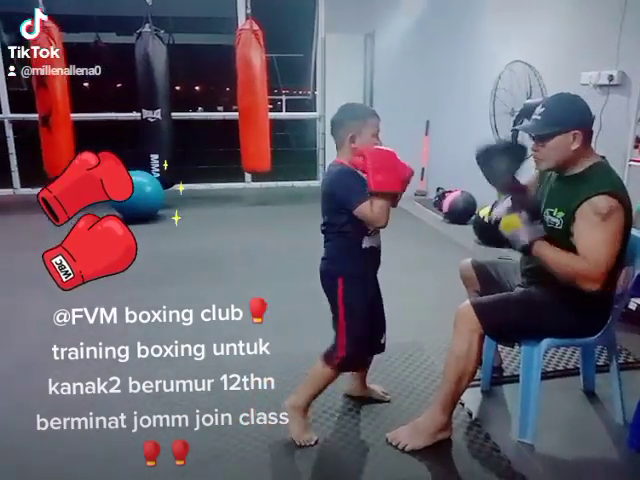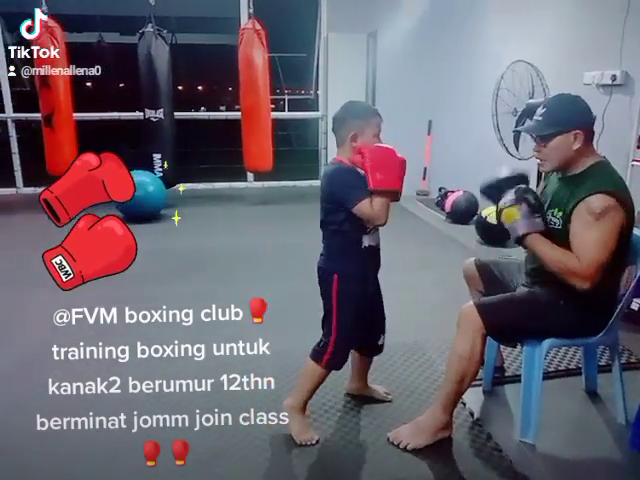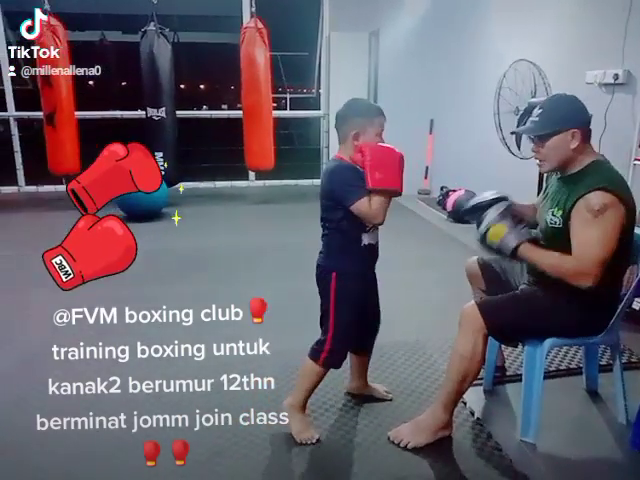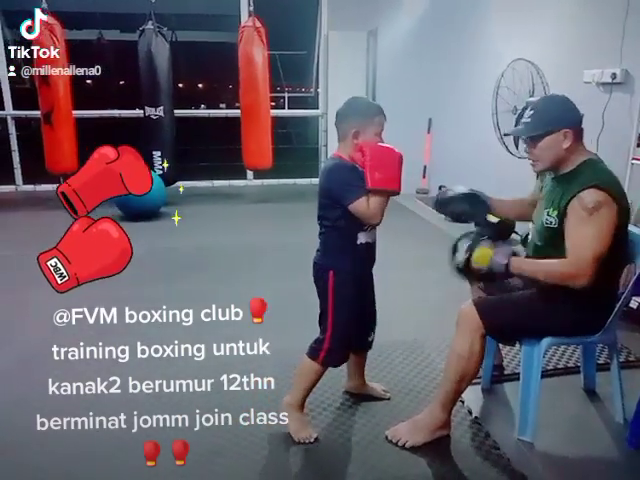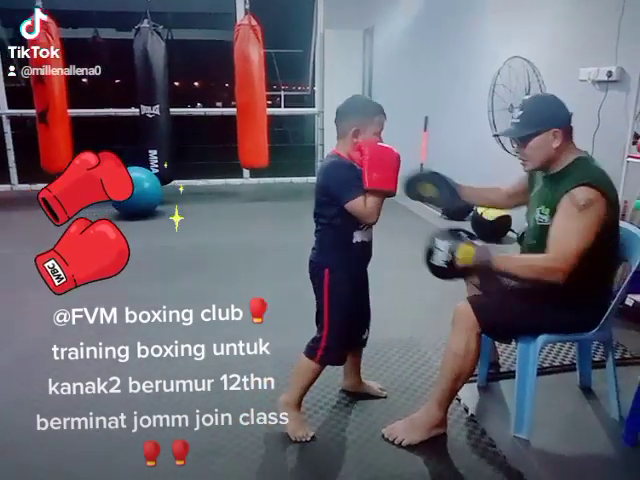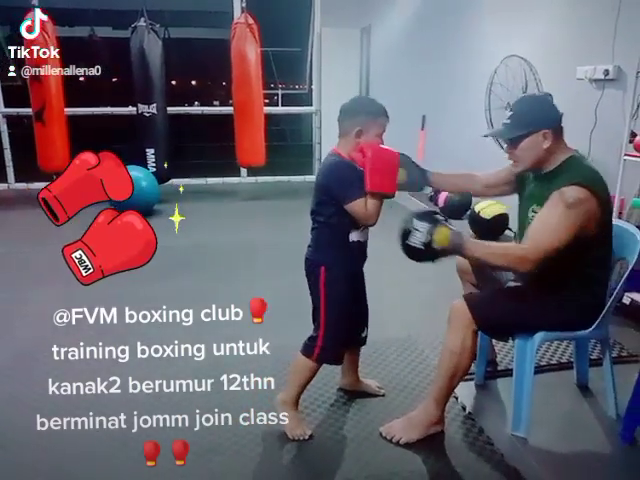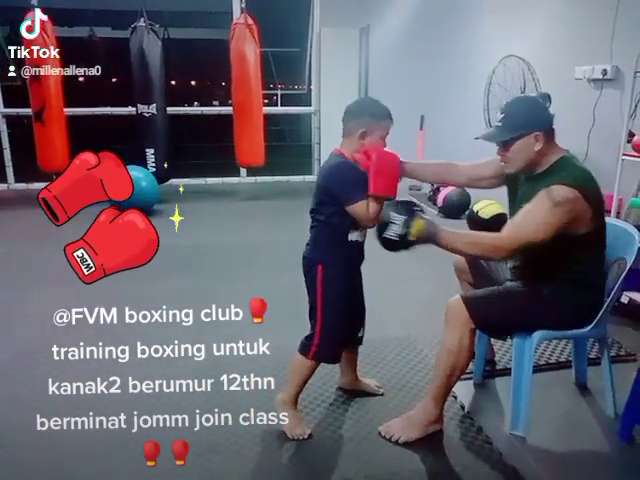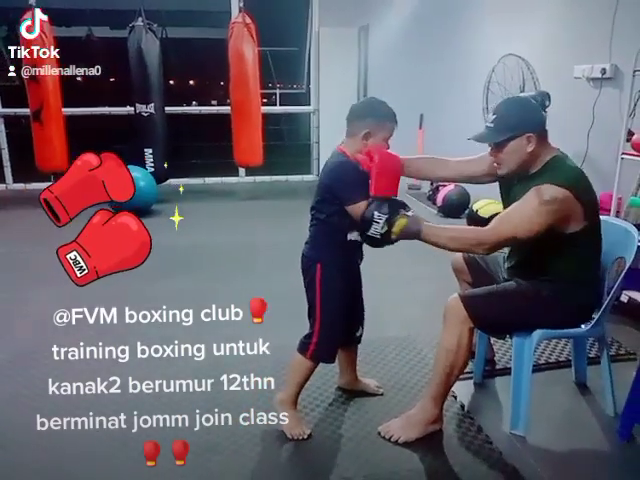
dt=0.1s
person 1, frame 1
left shoulder: (601, 198)
right shoulder: (557, 170)
left elbow: (592, 278)
right elbow: (534, 202)
left wrist: (530, 241)
left hip: (574, 304)
right hip: (538, 279)
left knee: (468, 316)
right knee: (471, 270)
left ankle: (438, 420)
right ankle: (487, 358)
person 1, frame 2
left shoulder: (600, 198)
right shoulder: (562, 170)
left elbow: (584, 276)
left wrist: (528, 234)
right wrist: (519, 201)
left hip: (577, 304)
right hip: (542, 279)
left knee: (471, 316)
right knee: (474, 270)
left ankle: (438, 419)
right ankle: (489, 358)
person 1, frame 3
left shoulder: (598, 196)
right shoulder: (565, 171)
left elbow: (585, 274)
left wrist: (519, 248)
right wrist: (511, 211)
left hip: (580, 303)
right hip: (550, 278)
left knee: (474, 316)
right knee: (478, 271)
left ankle: (439, 418)
right ankle: (491, 356)
person 1, frame 4
left shoulder: (592, 194)
right shoulder: (558, 171)
left elbow: (580, 274)
right elbow: (533, 208)
left wrist: (506, 263)
right wrist: (484, 203)
left hip: (578, 303)
right hip: (547, 280)
left knee: (471, 315)
left ankle: (437, 418)
right ankle: (489, 355)
person 1, frame 5
left shoulder: (583, 192)
right shoulder: (546, 168)
left elbow: (556, 269)
right elbow: (505, 197)
left wrist: (487, 258)
left hip: (574, 300)
right hip: (543, 279)
left knee: (467, 313)
right knee: (474, 270)
left ankle: (433, 416)
person 1, frame 6
left shoulder: (574, 192)
right shoulder: (536, 167)
left elbow: (525, 258)
right elbow: (481, 183)
left wrist: (456, 242)
left hip: (569, 297)
right hip: (540, 275)
left knee: (463, 311)
right knee: (467, 266)
left ankle: (431, 414)
person 1, frame 7
left shoulder: (564, 189)
right shoulder: (525, 163)
left elbow: (501, 246)
right elbow: (457, 173)
left wrist: (430, 231)
right wrist: (396, 165)
left hip: (566, 296)
right hip: (535, 272)
left knee: (459, 309)
right knee: (465, 263)
left ankle: (429, 413)
person 1, frame 8
left shoulder: (555, 190)
right shoulder: (519, 163)
left elbow: (485, 241)
right elbow: (447, 168)
left wrist: (413, 228)
left hip: (563, 294)
right hip: (531, 270)
left knee: (458, 309)
right knee: (463, 263)
left ankle: (429, 413)
person 2, frame 1
left shoulder: (352, 174)
right shoulder: (342, 177)
left elbow: (373, 213)
right elbow: (378, 217)
left hip: (361, 268)
right hip: (344, 273)
left knee: (372, 330)
right knee: (346, 345)
left ankle: (359, 385)
right ankle: (297, 405)
person 2, frame 2
left shoulder: (354, 172)
right shoulder: (340, 175)
left elbow: (374, 210)
right elbow: (378, 214)
left wrist: (388, 179)
right wrist: (385, 180)
left hip: (361, 267)
right hip: (341, 271)
left knee: (372, 328)
right knee: (336, 342)
left ankle: (359, 384)
right ankle: (295, 405)
person 2, frame 3
left shoulder: (356, 169)
right shoulder: (340, 173)
left elbow: (374, 209)
right elbow: (375, 214)
left hip: (360, 265)
right hip: (340, 269)
left knee: (366, 327)
right knee: (333, 340)
left ankle: (359, 383)
right ankle: (295, 405)
person 2, frame 4
left shoulder: (355, 167)
right shoulder: (338, 171)
left elbow: (372, 207)
right elbow: (372, 214)
left wrist: (385, 177)
right wrist: (382, 179)
left hip: (357, 264)
right hip: (337, 268)
left knee: (363, 327)
right knee: (332, 339)
left ankle: (356, 382)
right ankle: (293, 404)
person 2, frame 5
left shoulder: (352, 165)
right shoulder: (337, 169)
left elbow: (366, 207)
right elbow: (369, 214)
left wrist: (382, 175)
right wrist: (379, 177)
left hip: (352, 262)
right hip: (332, 266)
left knee: (357, 324)
right knee: (329, 337)
left ankle: (353, 380)
right ankle: (290, 403)
person 2, frame 6
left shoulder: (352, 164)
right shoulder: (337, 169)
left elbow: (366, 206)
right elbow: (368, 215)
left wrist: (382, 176)
right wrist: (379, 179)
left hip: (348, 260)
right hip: (329, 264)
left knee: (355, 323)
right knee: (327, 336)
left ankle: (350, 379)
right ankle: (287, 400)
person 2, frame 7
left shoulder: (353, 164)
right shoulder: (341, 170)
left elbow: (365, 208)
right elbow: (369, 217)
left wrist: (382, 178)
right wrist: (382, 183)
left hip: (345, 259)
right hip: (326, 262)
left knee: (353, 322)
right knee: (324, 335)
left ankle: (349, 377)
right ankle: (287, 400)
person 2, frame 8
left shoulder: (354, 164)
right shoulder: (343, 169)
left elbow: (365, 208)
right elbow: (367, 217)
left hip: (345, 257)
right hip: (325, 261)
left knee: (351, 321)
right knee: (323, 334)
left ankle: (348, 377)
right ankle: (286, 399)
